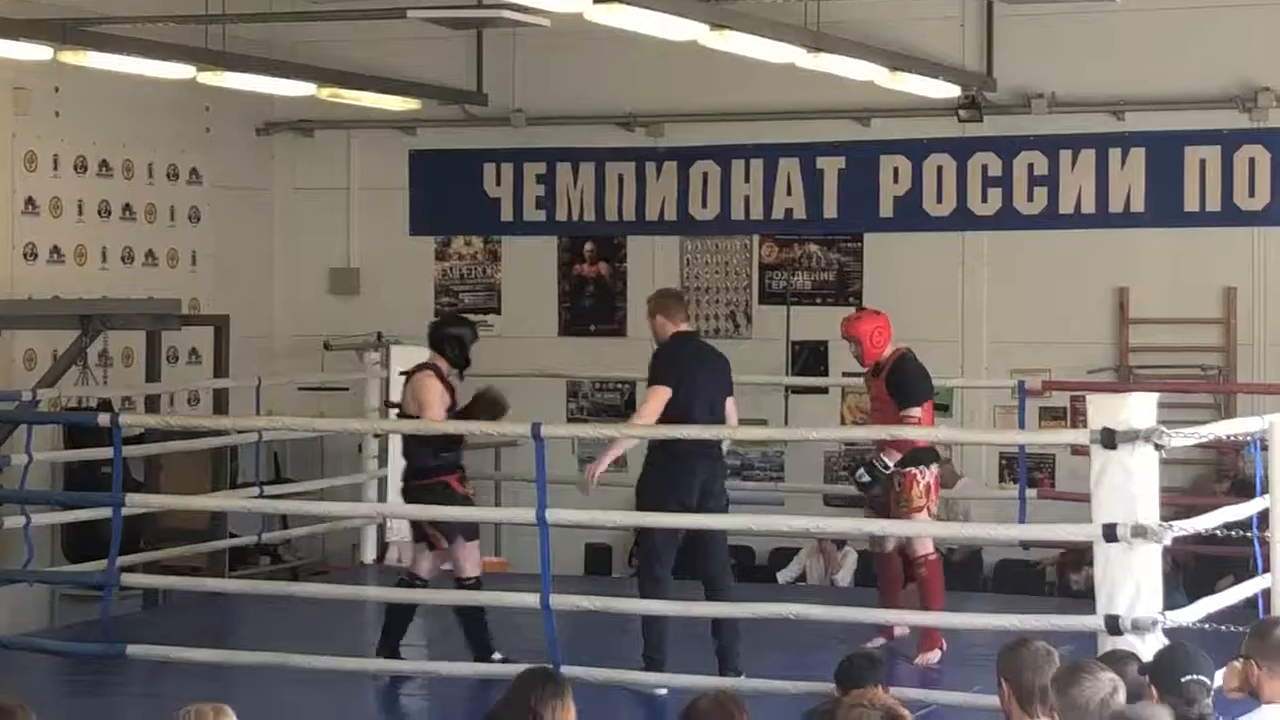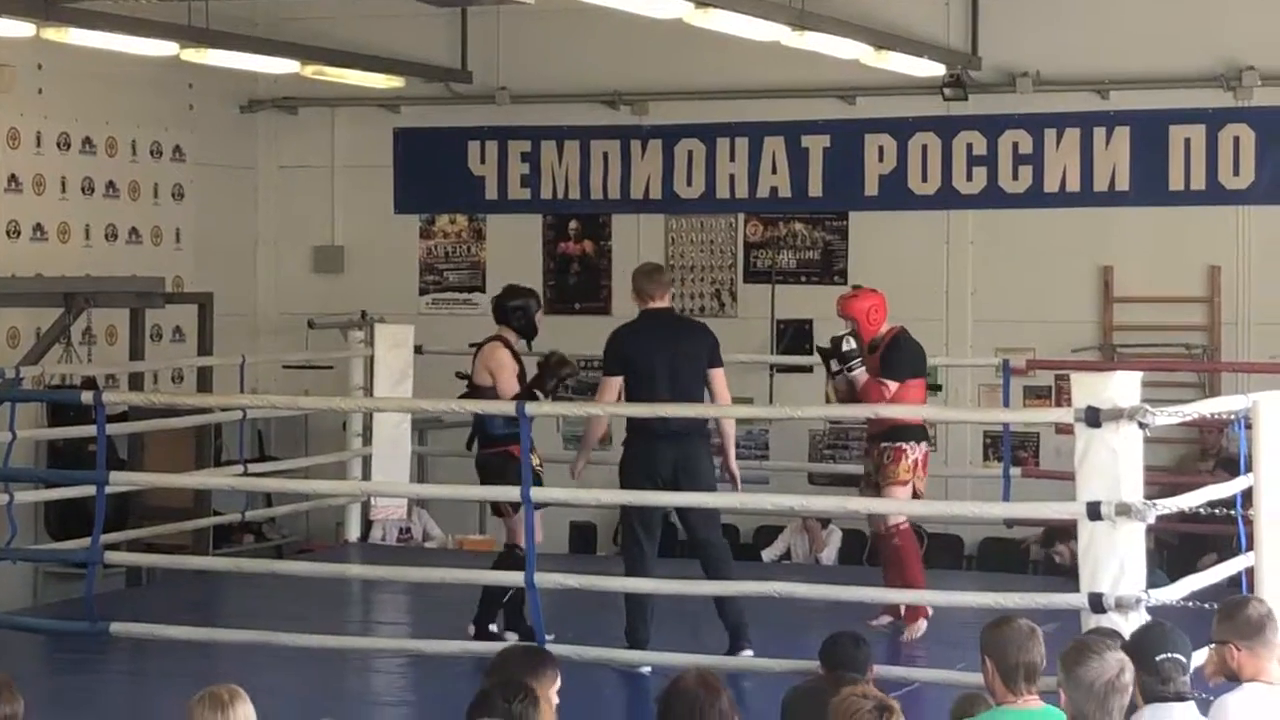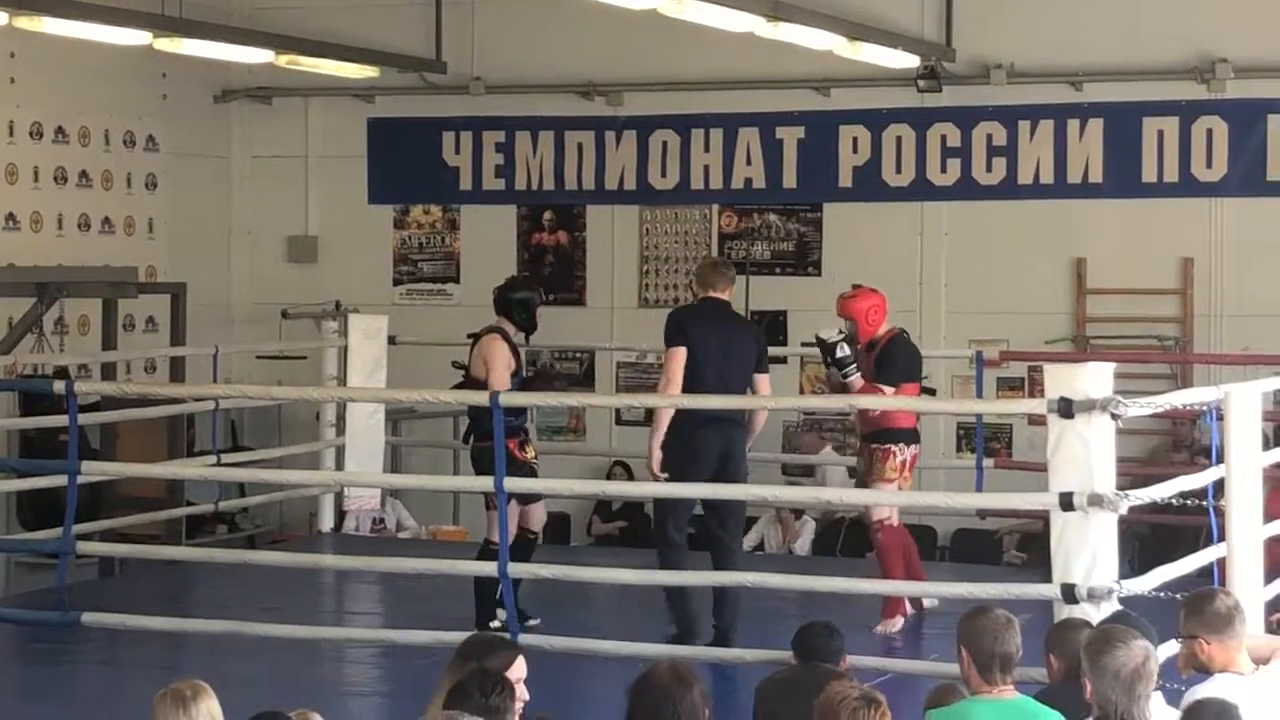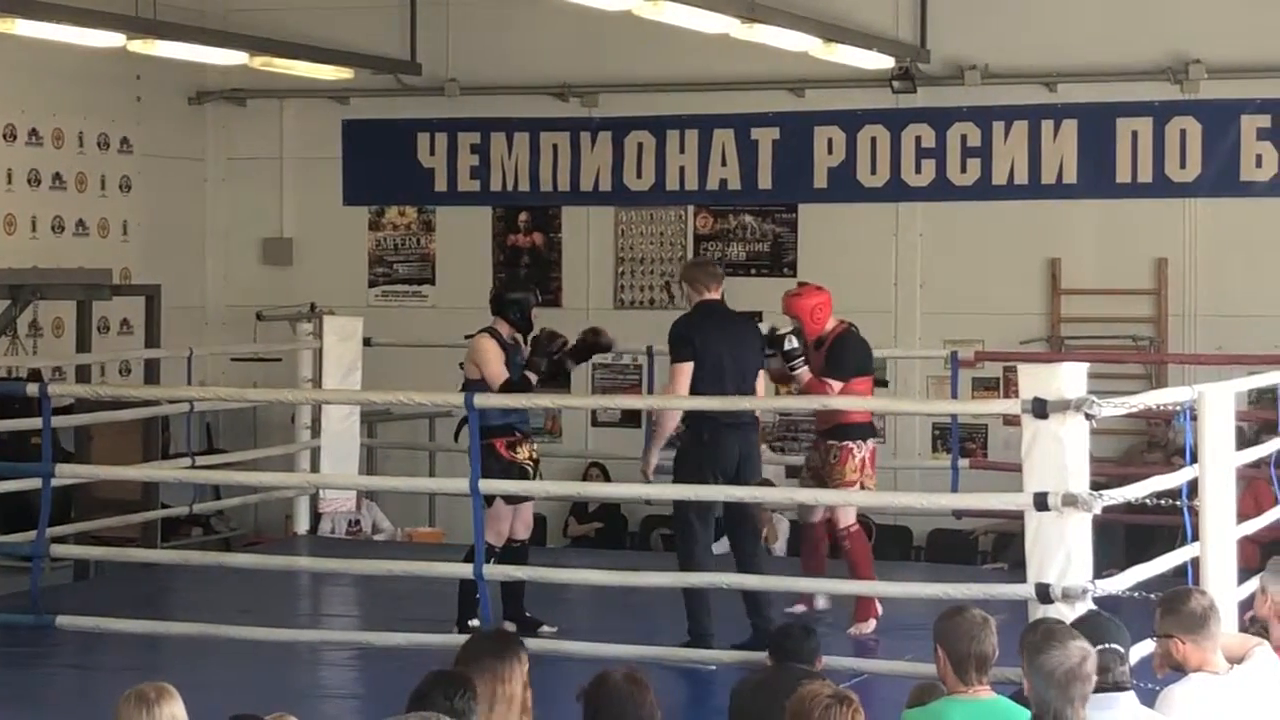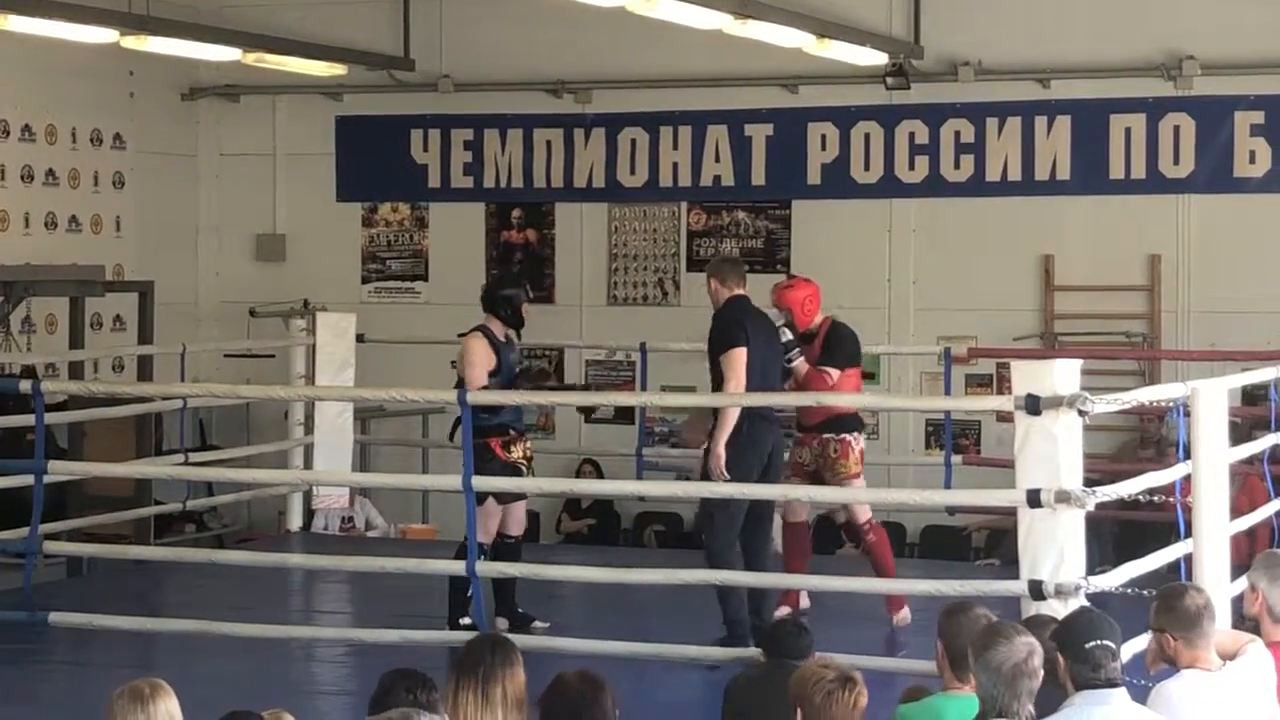
dt=0.7s
person 1, frame 1
left shoulder: (669, 355)
right shoulder: (718, 359)
left elbow: (649, 414)
right elbow: (731, 424)
left wrist: (606, 456)
left hip: (669, 472)
right hip: (710, 473)
left knee: (655, 573)
right knee: (718, 572)
left ankle: (655, 669)
right ankle: (730, 666)
person 1, frame 2
left shoulder: (624, 338)
right shoulder: (700, 333)
left elbow: (605, 406)
right elbow: (722, 400)
left wrist: (583, 455)
right wrist: (729, 455)
left hip: (645, 451)
right hip: (693, 449)
left knee: (640, 552)
right knee: (711, 544)
left ankle: (638, 647)
right ankle: (740, 637)
person 1, frame 3
left shoulder: (683, 318)
right shoulder: (750, 331)
left elbow: (672, 382)
right elbow: (762, 403)
left wrist: (655, 441)
left hip: (691, 434)
right hip: (731, 438)
left knee: (671, 531)
right knee: (726, 541)
left ankle: (686, 628)
right ankle: (725, 635)
person 1, frame 4
left shoulder: (687, 326)
right shoulder: (749, 327)
left elbow: (678, 396)
left wrist: (653, 449)
left hip: (705, 440)
right hip: (746, 440)
left knee: (695, 540)
right knee: (747, 537)
left ankle: (701, 641)
right ankle: (763, 632)
person 1, frame 5
left shoulder: (728, 318)
right shoulder: (765, 323)
left elbow: (735, 383)
left wrist: (718, 442)
right wrist: (707, 418)
left hip: (743, 437)
right hip: (771, 435)
left knee: (720, 536)
right knee: (757, 540)
left ankle: (739, 634)
right ankle: (762, 632)
person 2, frame 1
left shoulder: (432, 378)
right shoulder: (429, 382)
right elbow: (439, 440)
left wrist: (470, 415)
right wrist: (478, 420)
left hip: (433, 485)
right hip: (437, 487)
left knee: (419, 572)
right knee: (469, 572)
left ankle: (387, 651)
right ankle: (485, 656)
person 2, frame 2
left shoulder: (501, 350)
right shoulder: (497, 352)
right elbow: (516, 406)
left wrist: (546, 378)
right wrist: (547, 382)
left hip: (508, 455)
right hip: (503, 456)
left knee: (522, 541)
right knee: (526, 543)
left ankle: (514, 624)
right ankle: (483, 623)
person 2, frame 3
left shoulder: (498, 341)
right shoulder: (495, 344)
right elbow: (504, 404)
left wrist: (530, 385)
right wrist: (535, 391)
left hip: (511, 448)
right hip: (499, 449)
left knee: (534, 522)
right knee: (500, 537)
left ankle: (504, 603)
right ankle: (486, 621)
person 2, frame 4
left shoulder: (513, 343)
right shoulder: (484, 343)
left elbow: (552, 369)
right elbow: (511, 392)
left wrist: (585, 348)
right wrist: (537, 359)
left hip: (519, 447)
right hip: (497, 450)
left knee: (521, 533)
right knee: (495, 537)
left ankle: (515, 615)
right ankle: (466, 618)
person 2, frame 5
left shoulder: (509, 339)
right shoulder: (479, 343)
right wrist: (518, 387)
left hip: (513, 445)
right hip: (491, 447)
left knee: (513, 532)
right knee: (484, 535)
left ankle: (508, 612)
right ankle: (459, 617)
person 3, frame 1
left shoulder: (905, 369)
right shoulder: (876, 370)
left elbow: (911, 428)
left wrist: (877, 465)
right wrist: (874, 466)
left hip: (914, 467)
right hip: (891, 469)
left knee: (919, 549)
right knee: (883, 545)
left ankle: (933, 637)
right ankle: (892, 624)
person 3, frame 2
left shoulder: (902, 346)
right shoulder: (868, 349)
left elbow: (877, 397)
right elbow: (848, 400)
left wrist: (853, 362)
right wrist: (836, 367)
left hip: (904, 442)
right hip: (879, 443)
left knee: (893, 521)
right knee: (879, 527)
left ankle: (919, 604)
right ankle: (897, 602)
person 3, frame 3
left shoulder: (898, 349)
right shoulder: (868, 348)
right elbow: (842, 391)
left wrist: (848, 366)
right wrist: (831, 361)
left hip: (895, 443)
right hip: (873, 442)
left knee: (879, 517)
right knee: (889, 521)
left ankle: (896, 605)
person 3, frame 4
left shoulder: (848, 343)
right shoulder: (820, 341)
left elbow: (823, 394)
right elbow: (804, 385)
left wrist: (796, 361)
right wrist: (778, 352)
left hip: (850, 439)
right hip: (827, 438)
left knee: (843, 522)
right knee: (810, 516)
left ankle: (867, 607)
right ankle: (813, 592)
person 3, frame 5
left shoulder: (840, 336)
right shoulder: (799, 338)
left elbow: (821, 385)
right elbow: (788, 385)
left wrist: (792, 354)
left hip: (841, 434)
right hip: (807, 435)
left knee: (859, 517)
right knee: (793, 515)
left ankle: (896, 600)
right ankle: (794, 595)
